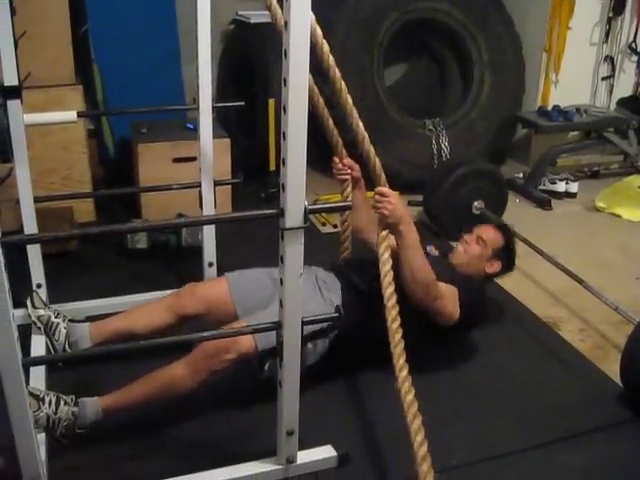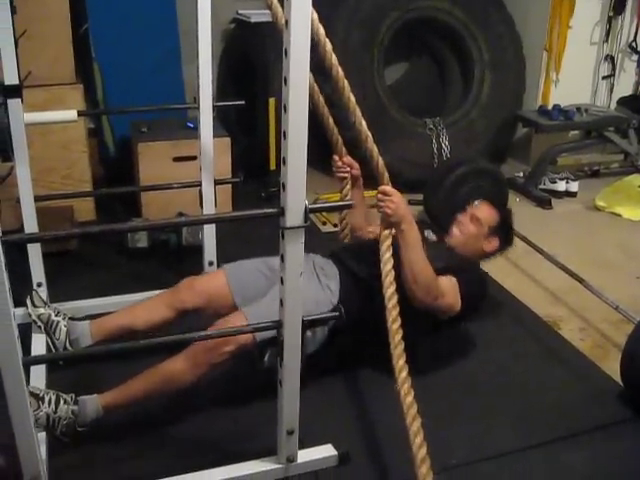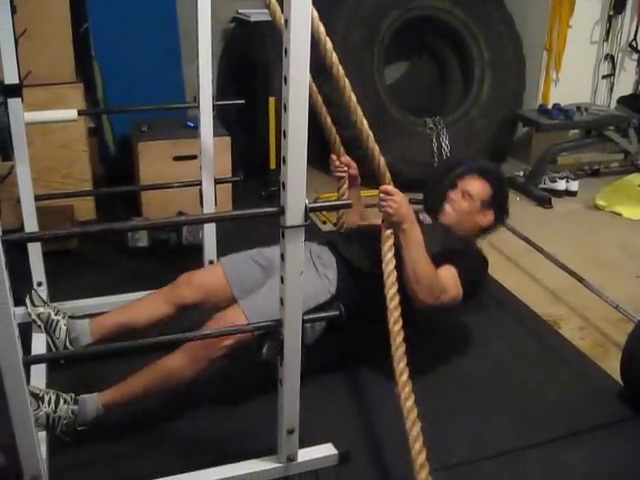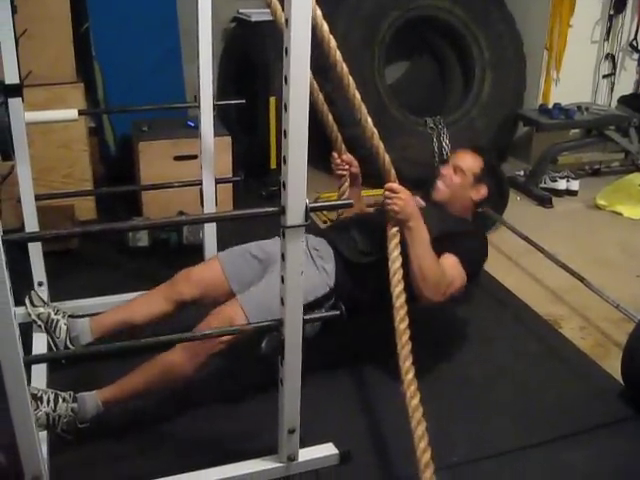
dt=0.1s
person 1, frame 1
left shoulder: (466, 293)
right shoulder: (435, 255)
left elbow: (421, 295)
right elbow: (369, 237)
left wrist: (405, 224)
right wrist: (358, 187)
left hip: (333, 308)
right hip: (315, 276)
left knee: (215, 351)
right knee: (190, 297)
left ankle: (82, 413)
right ankle: (75, 336)
person 1, frame 2
left shoulder: (467, 279)
right shoulder: (436, 243)
left elbow: (423, 293)
right elbow: (364, 235)
left wrist: (406, 223)
right wrist: (357, 185)
left hip: (333, 297)
right hip: (315, 266)
left knee: (215, 344)
right knee: (189, 290)
left ankle: (83, 411)
right ankle: (76, 335)
person 1, frame 3
left shoulder: (467, 259)
right shoulder: (426, 215)
left elbow: (424, 292)
left wrist: (408, 225)
right wrist: (352, 185)
left hip: (331, 283)
right hip: (309, 252)
left knee: (214, 337)
right knee: (188, 286)
left ankle: (82, 409)
right ankle: (74, 333)
person 1, frame 4
left shoulder: (467, 241)
right shoulder: (424, 199)
left elbow: (430, 289)
left wrist: (411, 222)
right wrist: (355, 183)
left hip: (329, 277)
right hip: (307, 246)
left knee: (212, 333)
right knee: (186, 282)
left ankle: (83, 408)
right ankle: (76, 333)
